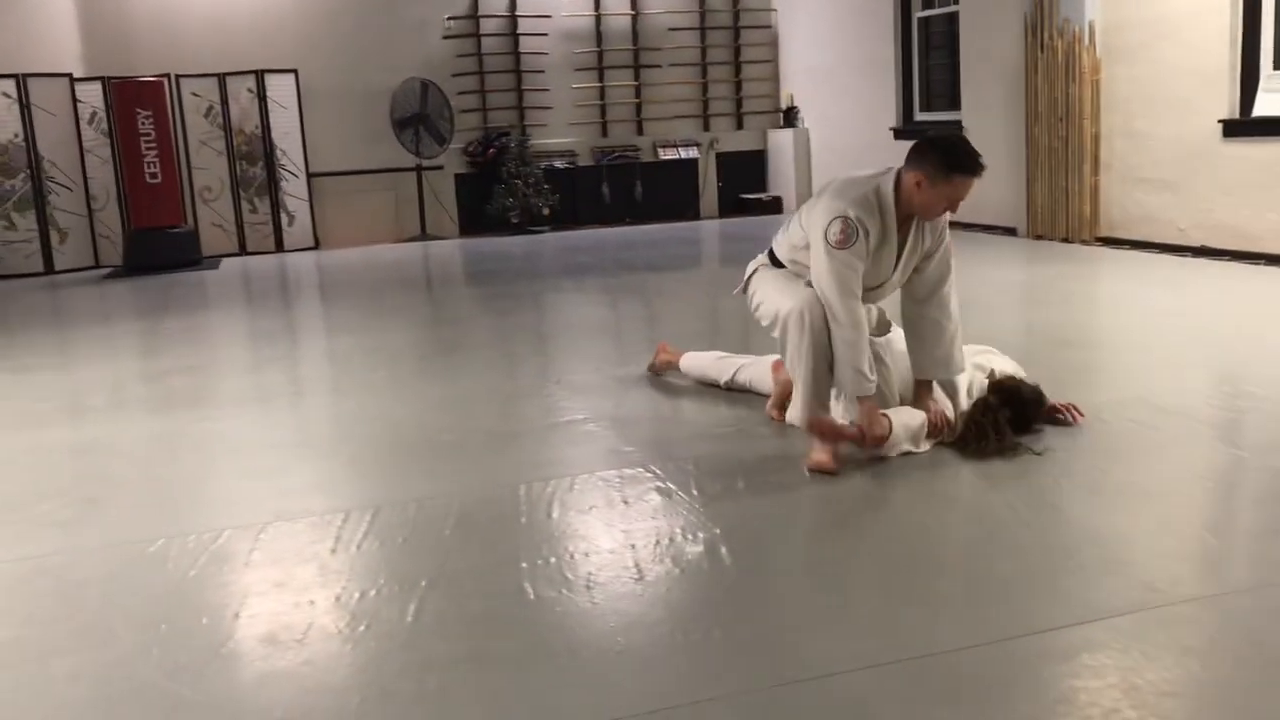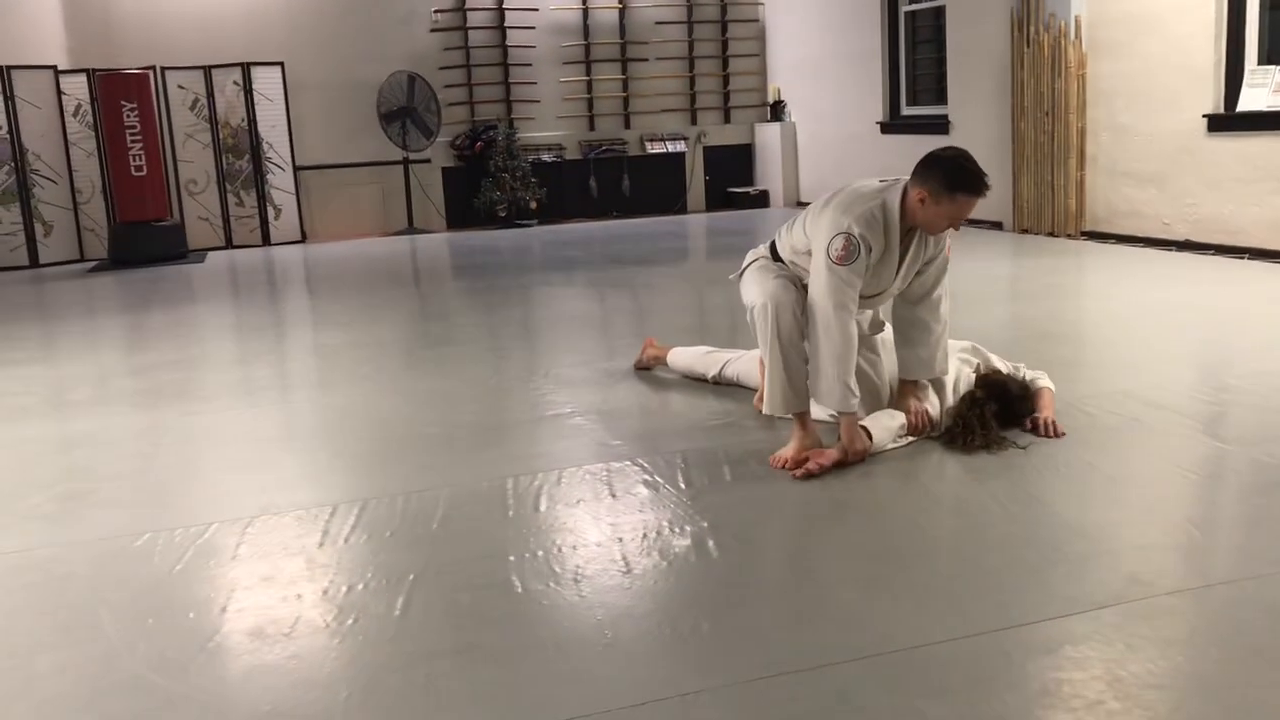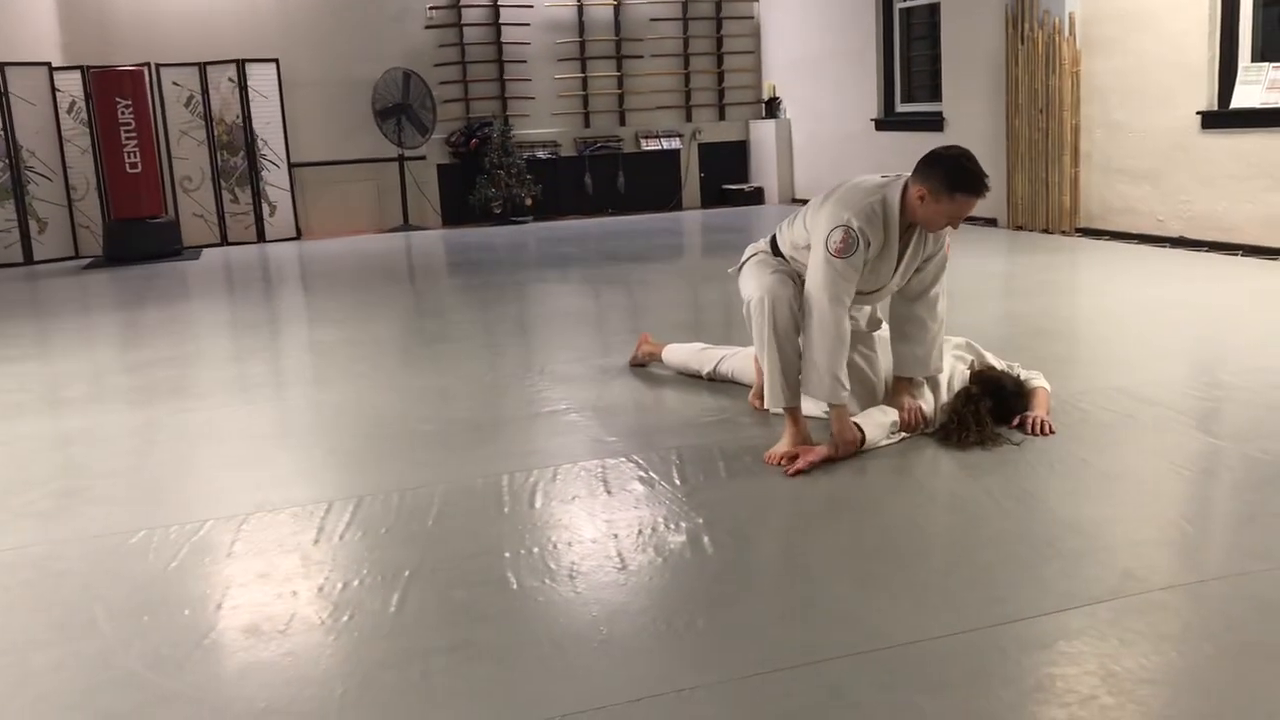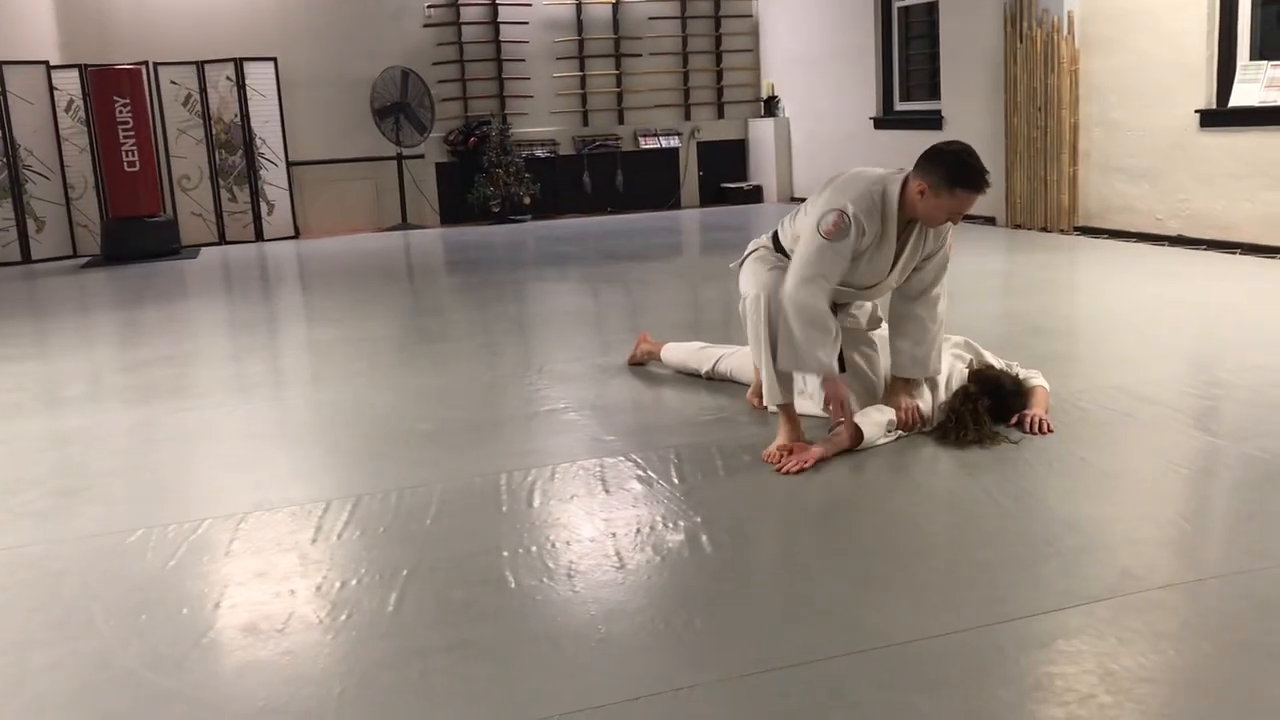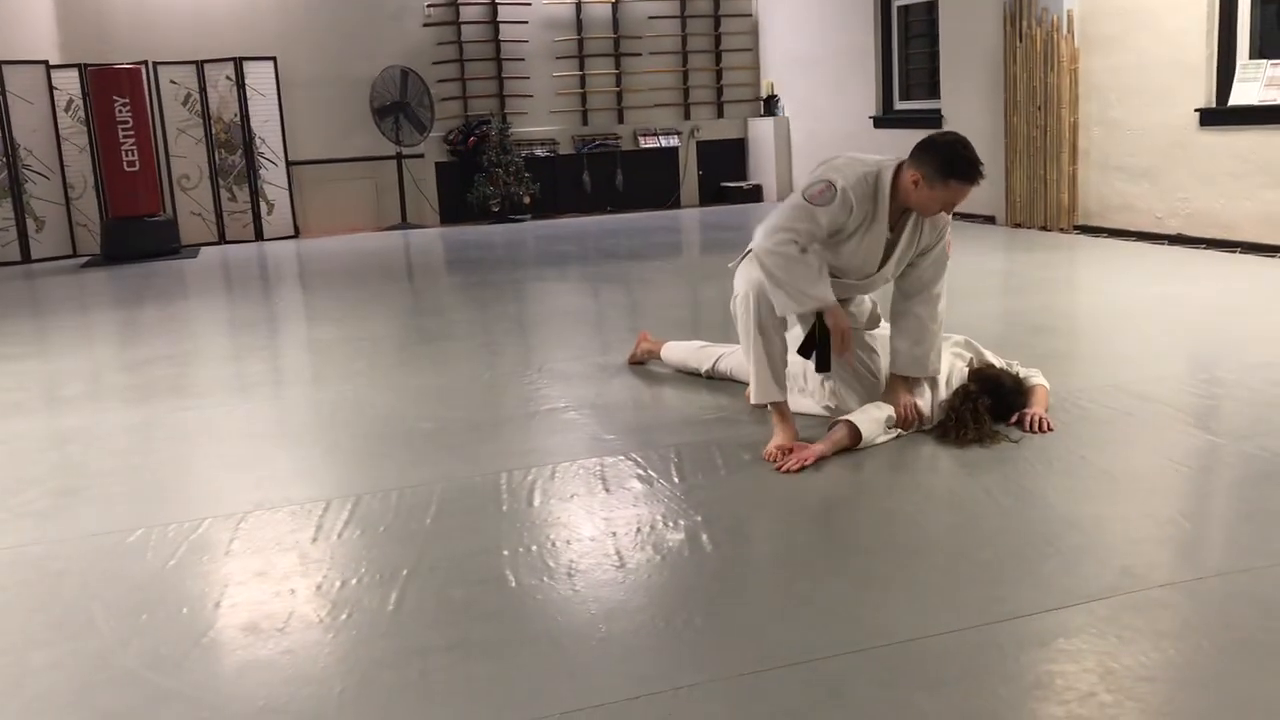
dt=0.2s
person 1, frame 1
left shoulder: (989, 364)
right shoulder: (946, 421)
left elbow: (1013, 377)
right elbow: (880, 432)
left wrist: (1046, 406)
left knee: (757, 372)
left ankle: (687, 360)
person 1, frame 2
left shoulder: (977, 359)
right shoulder: (936, 410)
left elbow: (1035, 379)
right elbow: (884, 427)
left wrist: (1043, 410)
right knee: (748, 368)
left ankle: (692, 356)
right ankle: (660, 354)
person 1, frame 3
left shoulder: (970, 355)
right shoulder: (931, 404)
left elbow: (1031, 379)
right elbow: (882, 419)
left wrist: (1038, 409)
right wrist: (828, 450)
right knee: (738, 365)
right ankle: (654, 351)
person 1, frame 4
left shoulder: (970, 354)
right shoulder: (930, 403)
left elbow: (1030, 378)
right elbow: (879, 419)
left wrist: (1037, 408)
right wrist: (825, 448)
right hip: (817, 369)
right knee: (734, 364)
right ankle: (652, 349)
person 1, frame 5
left shoulder: (967, 351)
right shoulder: (929, 401)
left elbow: (1030, 377)
right elbow: (879, 415)
left wrist: (1036, 406)
right wrist: (823, 447)
right hip: (817, 371)
left knee: (743, 358)
right knee: (736, 364)
right ankle: (652, 348)
person 2, frame 1
left shoulder: (932, 219)
right shoulder: (846, 211)
left elbow: (932, 300)
right elbow: (841, 310)
left wrist: (924, 389)
right wrist: (867, 401)
left hip: (853, 298)
right hip: (784, 279)
right knee: (808, 309)
left ankle: (794, 371)
right ankle: (821, 433)
person 2, frame 2
left shoulder: (933, 226)
right shoulder: (852, 222)
left elbow: (922, 304)
right elbow: (833, 322)
left wrist: (910, 388)
right wrist: (848, 419)
left hip: (849, 297)
right hip: (782, 276)
right knee: (775, 301)
left ankle: (783, 365)
right ankle: (803, 430)
person 2, frame 3
left shoulder: (932, 224)
right shoulder: (852, 215)
left elbow: (919, 302)
right elbow: (827, 313)
left wrist: (903, 386)
right wrist: (838, 409)
left hip: (845, 295)
right hip: (781, 270)
right knee: (772, 296)
left ankle: (775, 364)
right ankle: (794, 424)
person 2, frame 4
left shoulder: (935, 224)
right shoulder: (852, 202)
left elbow: (920, 302)
right elbow: (803, 291)
left wrist: (901, 384)
right wrist: (827, 375)
left hip: (842, 292)
right hip: (784, 267)
right knee: (766, 292)
left ankle: (774, 362)
right ankle: (788, 422)
person 2, frame 5
left shoulder: (935, 220)
right shoulder: (846, 182)
left elbow: (920, 299)
right elbow: (773, 242)
left wrist: (902, 380)
right wrist: (826, 307)
left hip: (843, 290)
right hip: (781, 263)
right knee: (756, 288)
right ankle: (781, 419)
